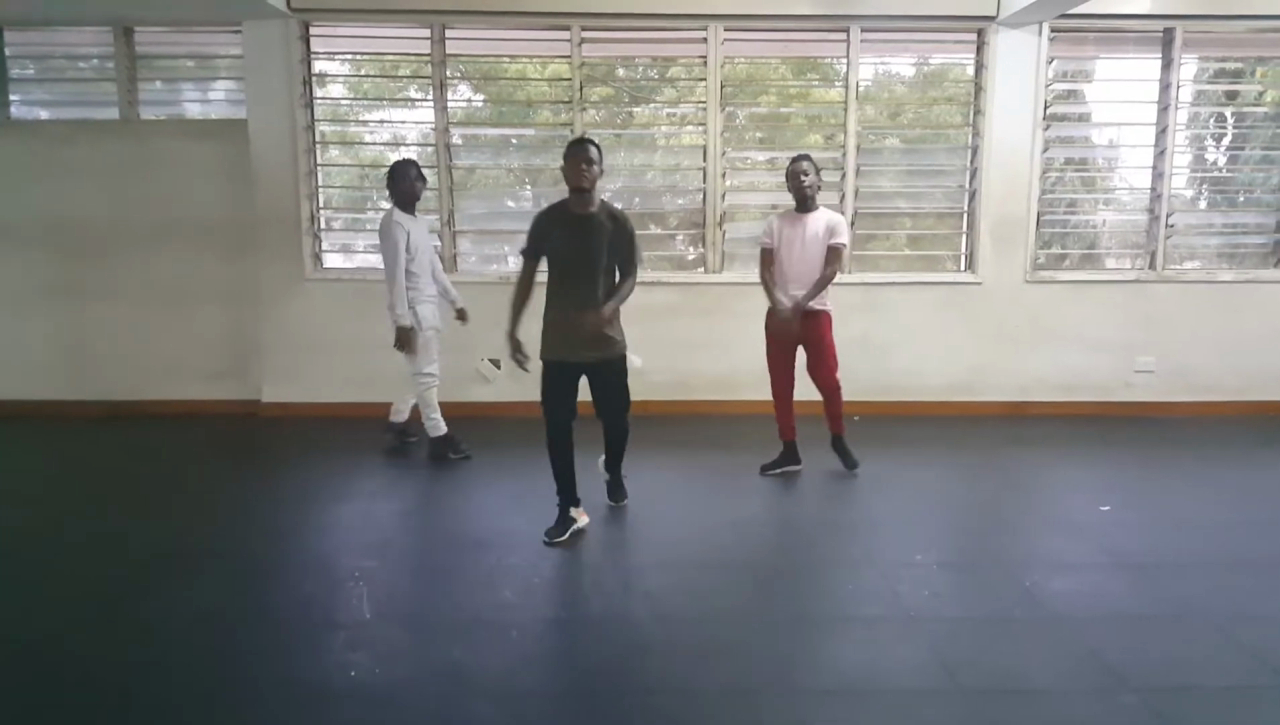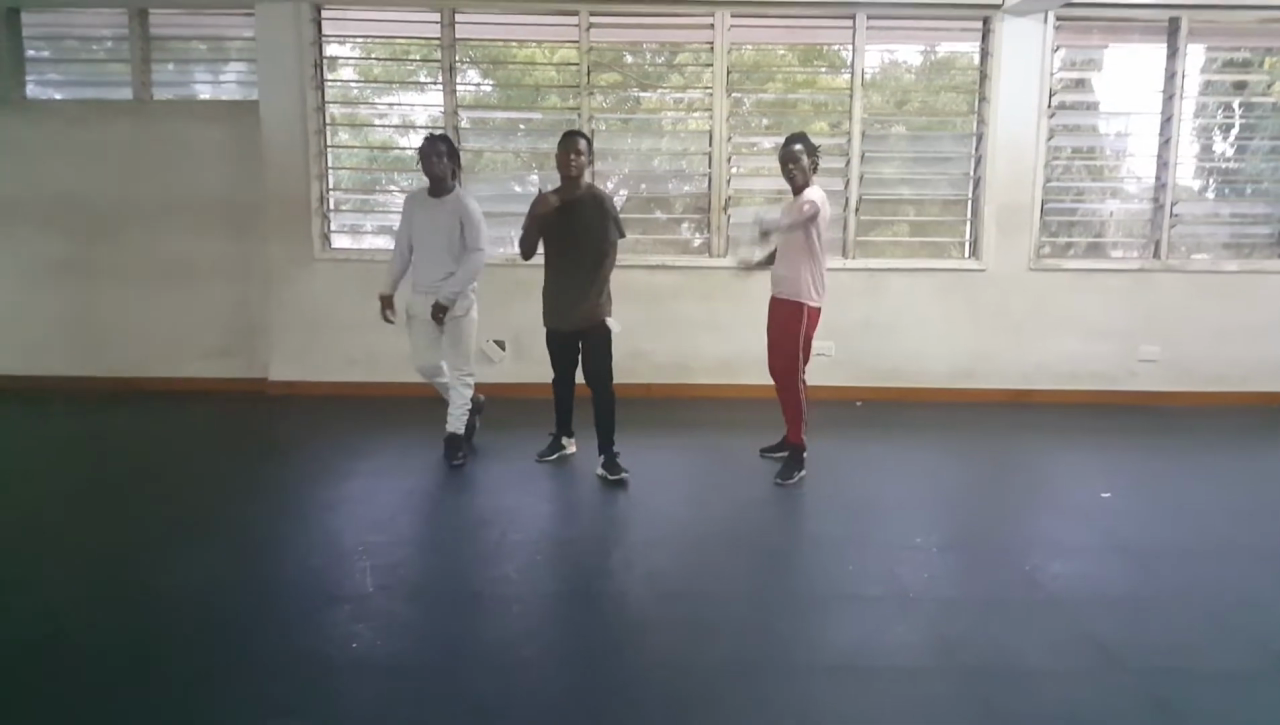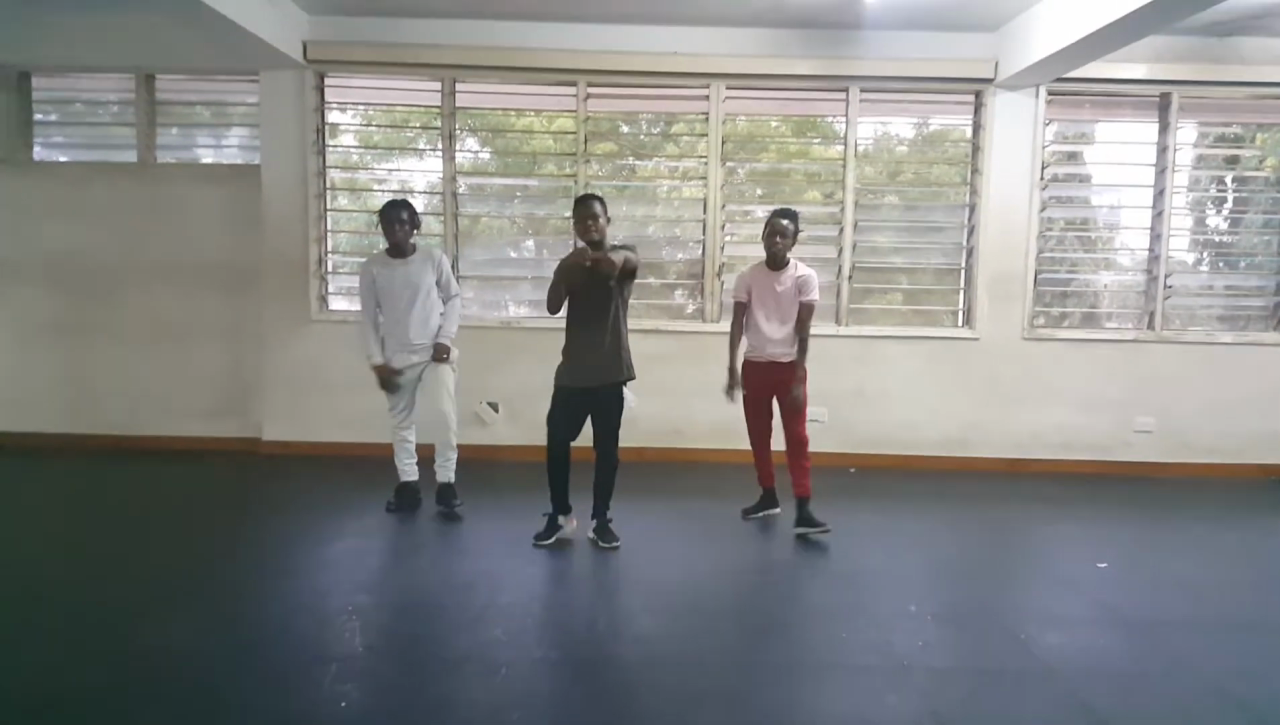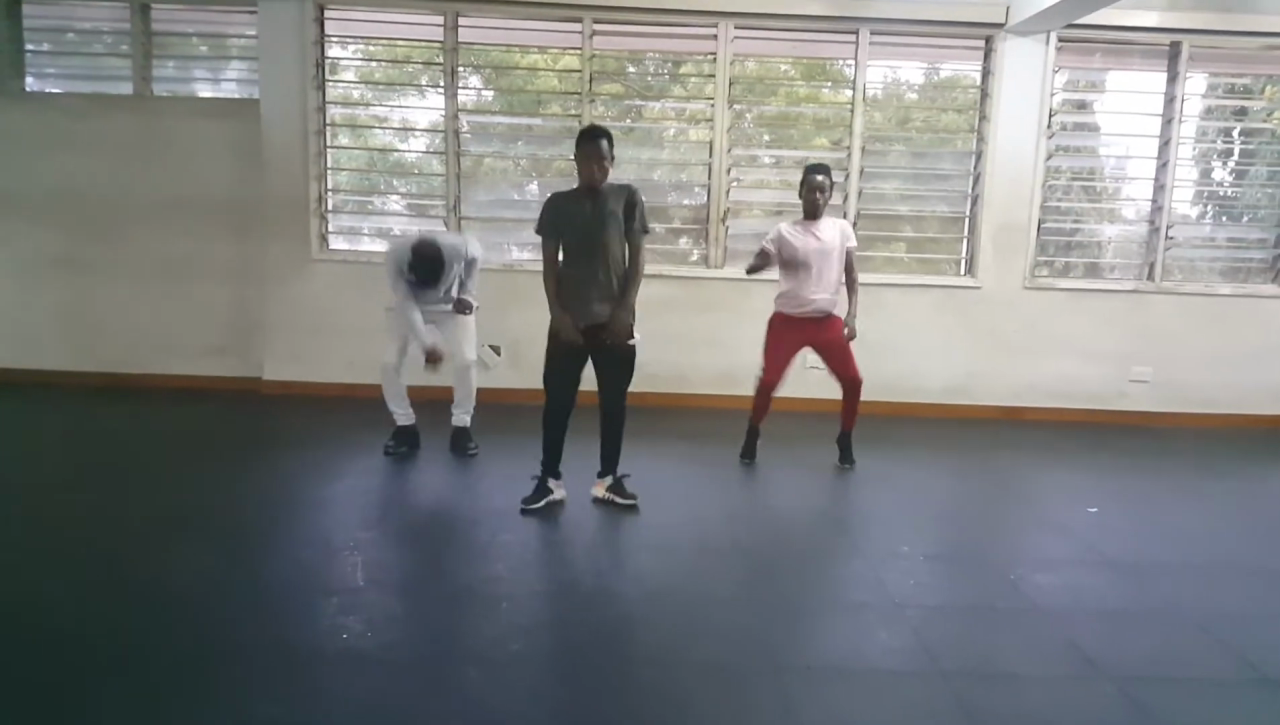
dt=1s
person 1, frame 1
left shoulder: (616, 221)
right shoulder: (548, 220)
left elbow: (630, 277)
right elbow: (527, 276)
left wrist: (608, 310)
right wrist: (513, 331)
left hip: (604, 338)
right hip: (559, 338)
left knee: (615, 415)
right knee: (557, 420)
left ankle: (613, 471)
right ankle: (570, 508)
person 1, frame 2
left shoulder: (600, 202)
right shoulder: (544, 203)
left elbow: (609, 255)
right elbow: (526, 253)
left wrist: (593, 300)
right wrist: (535, 217)
left hip: (593, 309)
right hip: (556, 308)
left knee: (600, 381)
right knee: (562, 377)
left ankle: (607, 455)
right ankle: (564, 437)
person 1, frame 3
left shoulder: (622, 258)
right shoulder: (571, 266)
left elbow: (630, 259)
right elbow: (552, 306)
left wrist: (615, 257)
right wrist: (564, 270)
left hip: (610, 369)
right hip: (573, 368)
left knee: (607, 447)
right knee: (557, 439)
left ankle: (600, 519)
right ankle: (560, 514)
person 1, frame 4
left shoulder: (627, 197)
right shoulder: (558, 204)
left elbow: (637, 255)
right elbow: (550, 262)
left wrist: (627, 308)
right wrist: (557, 314)
left hip: (613, 317)
right hip: (570, 318)
left knee: (613, 399)
right knee: (558, 399)
left ankle: (608, 478)
right ankle: (550, 479)
person 2, frame 1
left shoulder: (833, 221)
right shoulder: (775, 223)
left elbow: (830, 270)
right elbow: (765, 270)
left wrist: (800, 305)
right wrist: (779, 307)
left hip: (816, 312)
right hip: (779, 314)
left knee: (827, 380)
right knee: (781, 386)
left ankle: (838, 441)
right ankle: (789, 452)
person 2, frame 2
left shoulder: (814, 198)
right shoulder: (792, 203)
left elbow: (800, 222)
left wrist: (773, 227)
right wrist: (761, 261)
left hip: (802, 302)
right hip: (781, 298)
left knee: (792, 375)
right knee: (779, 372)
left ankle: (797, 454)
right ankle: (793, 436)
person 2, frame 3
left shoulder: (804, 276)
right shoulder: (747, 277)
left elbow: (803, 331)
right elbow: (738, 324)
left wrist: (797, 378)
right wrist: (732, 369)
left hip: (789, 367)
right hip: (755, 365)
left knee: (797, 436)
right knee: (758, 436)
left ankle: (804, 512)
right ankle: (769, 497)
person 2, frame 4
left shoulder: (842, 228)
right shoulder: (784, 231)
left elbow: (851, 275)
right elbow: (752, 269)
left wrist: (852, 316)
right wrist: (780, 262)
left hip: (827, 320)
right hip: (787, 320)
left knee: (853, 380)
right knee: (769, 380)
left ankle: (845, 439)
right ankle: (752, 434)
person 3, frame 1
left shoulder: (418, 221)
right shoulder: (394, 223)
right elbow: (396, 275)
left wrist: (456, 301)
right wrist: (402, 322)
left hip: (428, 304)
right hip: (414, 308)
left knee: (420, 369)
right knee: (427, 373)
left ankle: (399, 421)
right ankle: (438, 438)
person 3, frame 2
left shoulder: (465, 205)
right shoulder: (413, 202)
left elbow: (476, 255)
right elbow: (403, 250)
left wrist: (448, 297)
right wrist: (387, 290)
left hip: (458, 299)
right hip: (421, 297)
left knee: (460, 369)
right knee: (425, 363)
left ankle: (455, 434)
right ankle: (470, 403)
person 3, frame 3
left shoulder: (435, 259)
right shoulder: (372, 267)
left elbow: (453, 299)
right elbow: (369, 317)
left wrist: (445, 339)
right wrist: (377, 361)
left hip: (435, 352)
right hip: (397, 357)
left knee: (444, 414)
right knee: (401, 422)
left ankle: (445, 482)
right ankle: (408, 484)
person 3, frame 4
left shoulder: (458, 247)
right shoulder: (396, 256)
left elbow: (475, 255)
right elbow: (407, 304)
left wrist: (467, 294)
right wrist: (427, 344)
left hip: (451, 307)
right hip: (412, 308)
left knee: (465, 358)
right knee: (391, 362)
left ankle: (461, 428)
right ankle: (405, 427)
